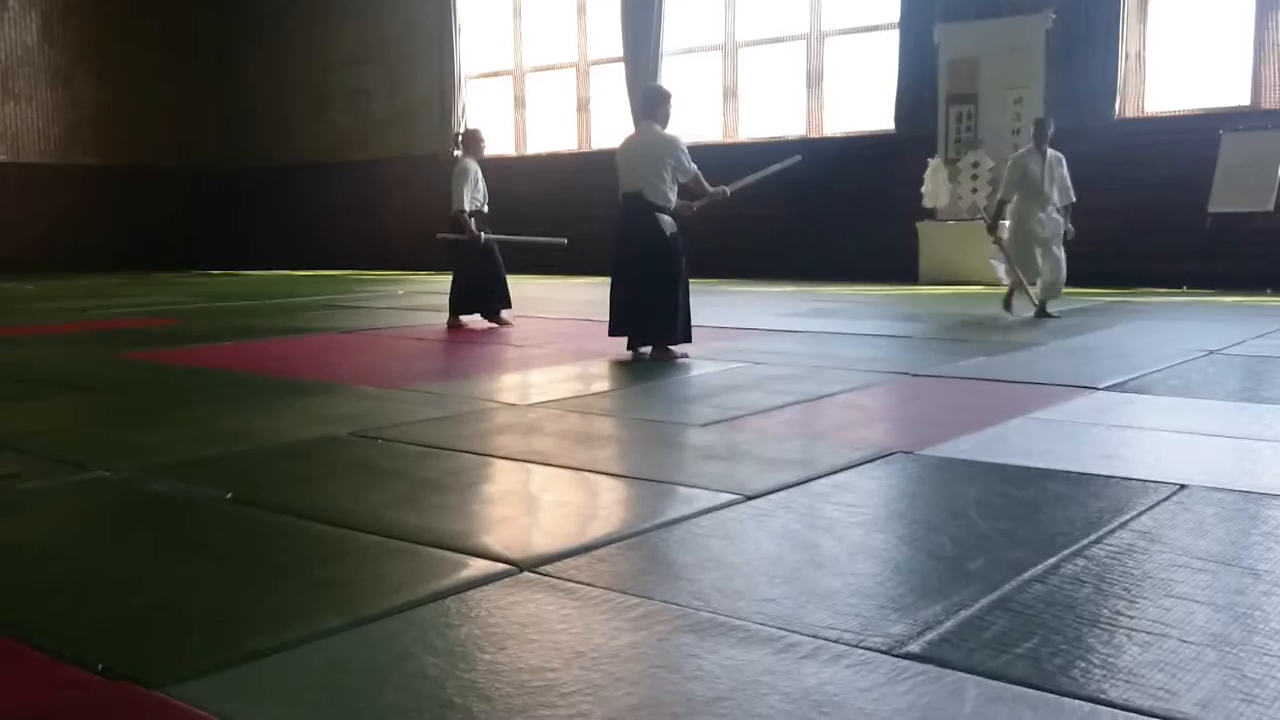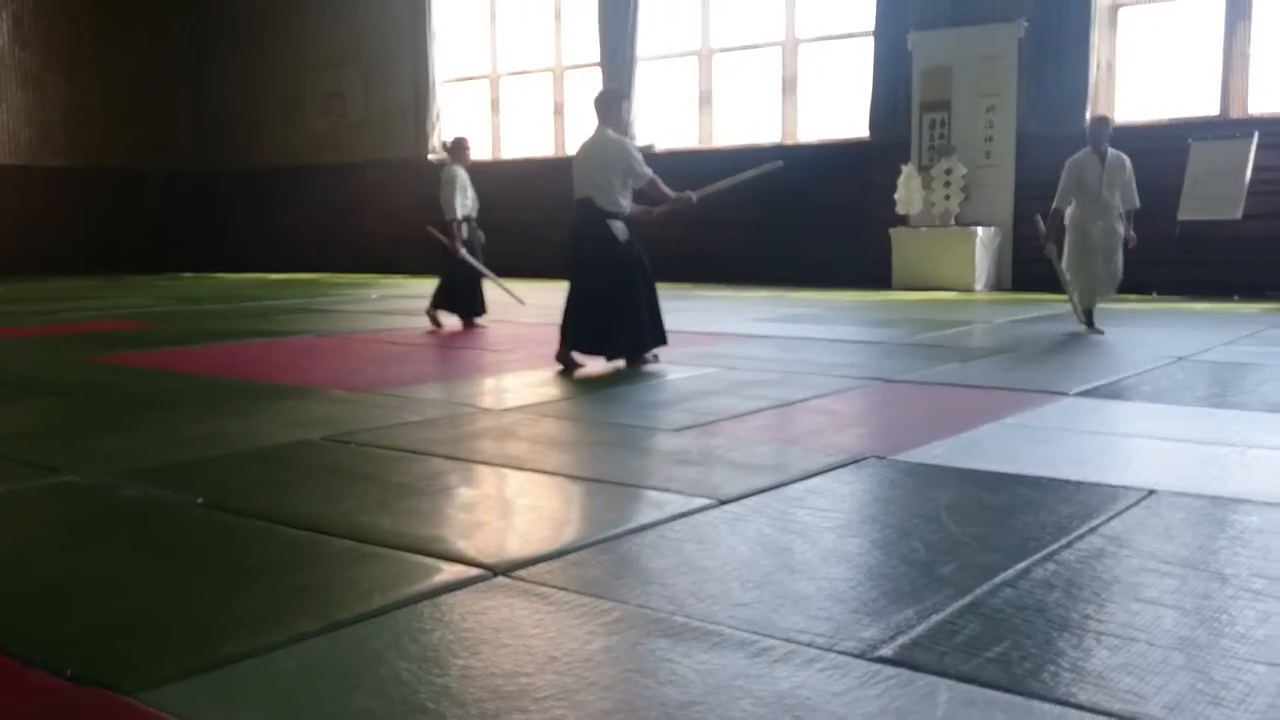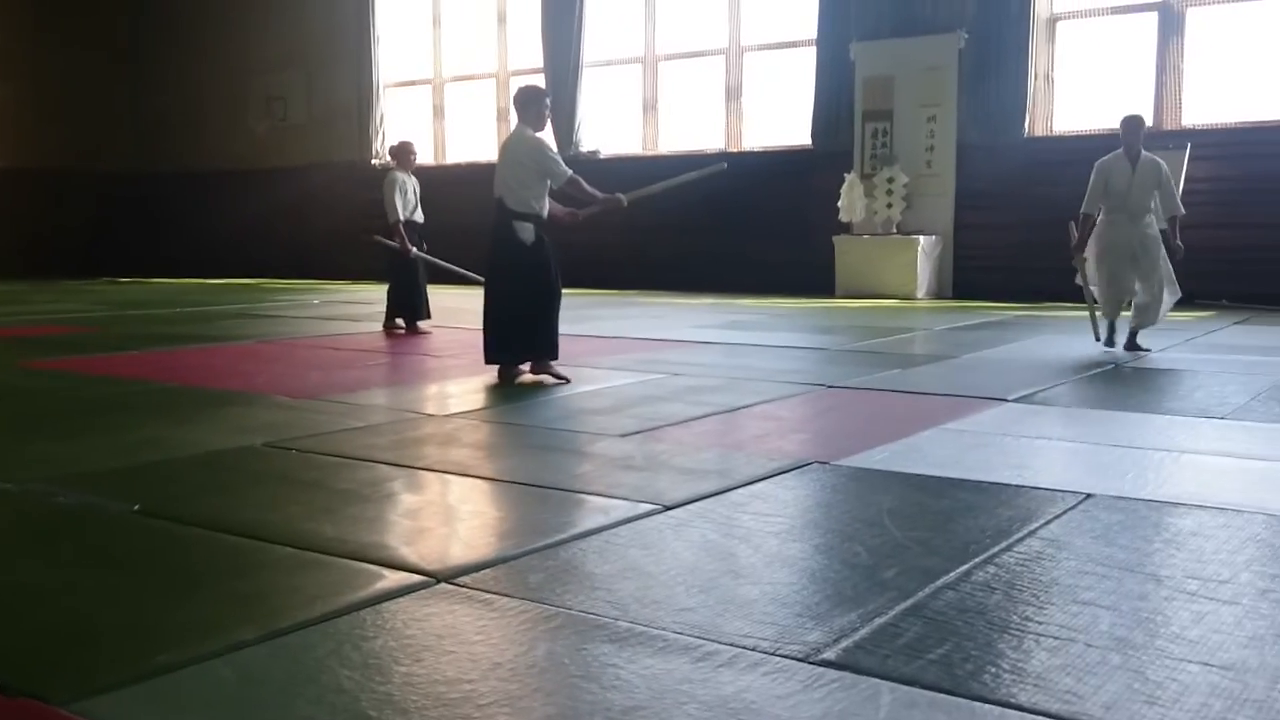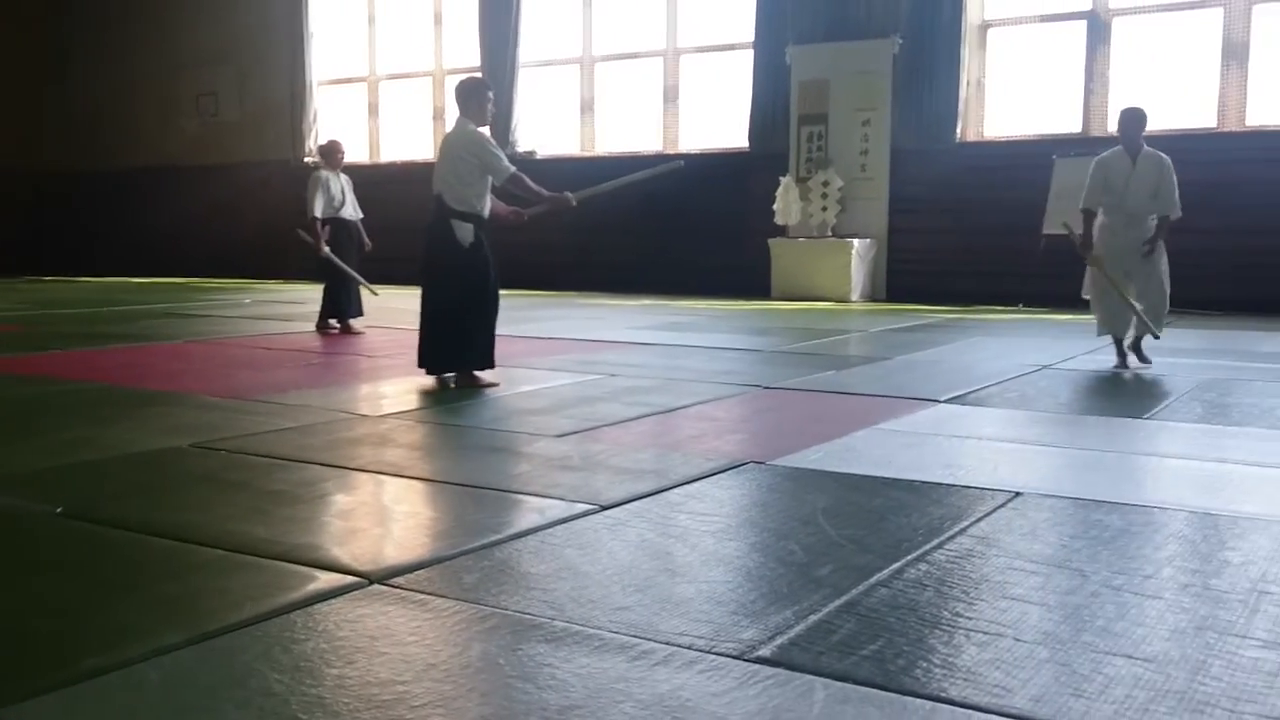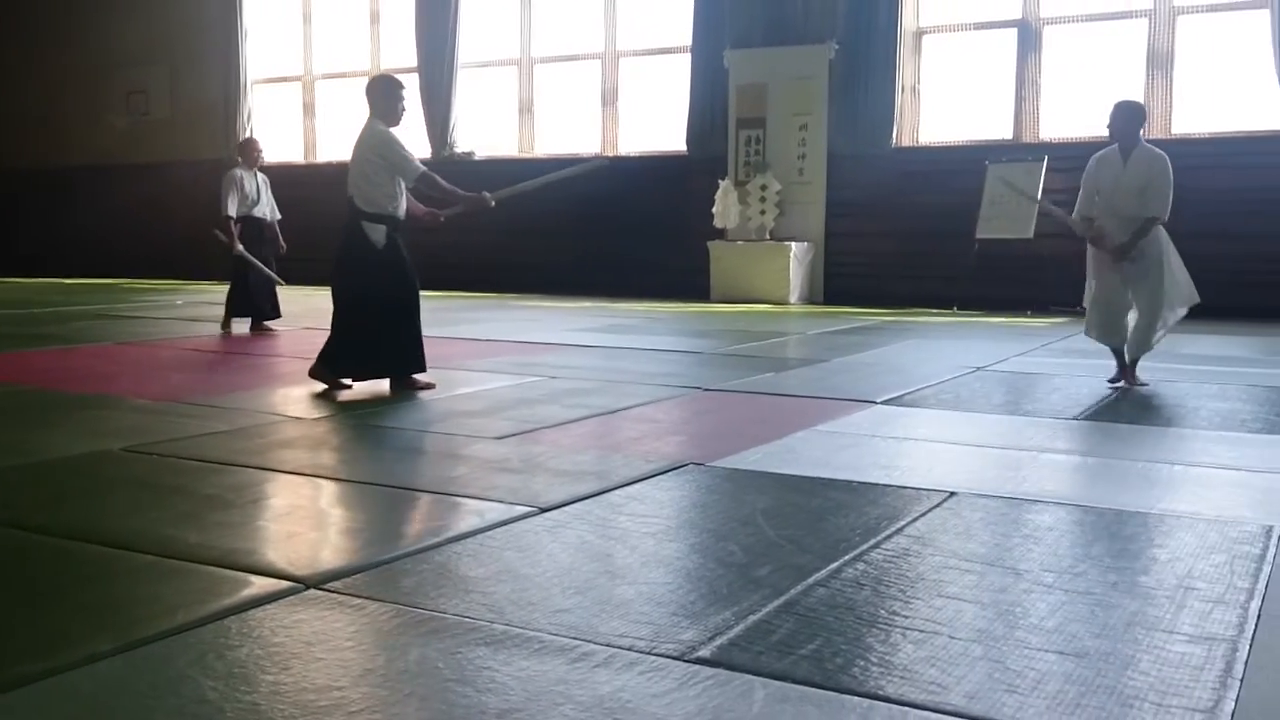
dt=0.5s
person 1, frame 1
left shoulder: (626, 146)
right shoulder: (669, 142)
right elbow: (692, 176)
left wrist: (673, 203)
right wrist: (712, 192)
left hip: (629, 218)
right hip: (654, 221)
left knee: (631, 279)
right knee: (667, 280)
left ankle: (636, 339)
right ankle: (660, 343)
person 1, frame 2
left shoulder: (585, 148)
right shoulder: (620, 145)
right elbow: (648, 181)
left wrist: (633, 209)
right wrist: (676, 198)
left hip: (584, 224)
right hip: (607, 227)
left knee: (585, 286)
right knee: (632, 283)
left ankle: (567, 348)
right ankle: (636, 350)
person 1, frame 3
left shoulder: (511, 144)
right shoulder: (533, 144)
right elbow: (568, 180)
left wrist: (559, 212)
right wrist: (604, 200)
left hip: (506, 228)
right hip: (524, 230)
left knee: (507, 295)
right knee: (542, 292)
left ankle: (508, 362)
right ankle: (540, 358)
person 1, frame 4
left shoulder: (455, 138)
right shoulder: (474, 139)
right elbow: (510, 178)
left wrist: (502, 211)
right wrist: (552, 199)
left hip: (445, 228)
right hip: (461, 230)
left knee: (447, 297)
right knee: (476, 297)
left ankle: (440, 364)
right ankle: (463, 369)
person 1, frame 5
left shoulder: (371, 137)
right shoulder: (382, 139)
left elbow: (395, 188)
right elbow: (423, 178)
left wrist: (420, 212)
right wrist: (467, 199)
left hip: (366, 232)
right hip: (375, 233)
left knee: (358, 303)
right knee: (398, 299)
left ankle: (328, 364)
right ankle: (401, 373)
person 2, frame 1
left shoulder: (1058, 159)
right shoulder: (1020, 159)
left elbow: (1065, 192)
right elbow: (1006, 192)
left wrist: (1067, 222)
right wrist: (994, 221)
left hip: (1049, 215)
right hip: (1026, 214)
left knee: (1054, 264)
right knee: (1027, 262)
left ankle: (1042, 307)
right ankle: (1010, 294)
person 2, frame 2
left shoulder: (1121, 161)
right shoulder: (1077, 163)
left elbow: (1128, 197)
right elbow: (1062, 199)
left wrist: (1129, 228)
right wrist: (1052, 232)
left hip: (1111, 222)
right hip: (1084, 221)
left knee: (1110, 272)
right knee: (1087, 272)
left ankle: (1085, 306)
right ankle: (1089, 320)
person 2, frame 3
left shoulder: (1156, 166)
right shoulder: (1105, 165)
left elbow: (1170, 204)
right elbow: (1091, 204)
left wrist: (1175, 238)
right wrist: (1081, 239)
left hip: (1144, 230)
right hip: (1113, 228)
left knee: (1152, 286)
right knee: (1116, 285)
left ankle: (1132, 337)
right ankle: (1110, 328)
person 2, frame 4
left shoulder: (1160, 162)
right shoulder: (1104, 162)
left elbow: (1169, 205)
right elbow: (1091, 201)
left wrist: (1157, 236)
right wrist: (1087, 233)
left hip: (1146, 233)
right hip: (1110, 233)
left knee: (1154, 294)
right knee: (1111, 293)
left ankle: (1137, 341)
right ankle: (1120, 350)
person 2, frame 5
left shoulder: (1157, 160)
right shoulder: (1099, 160)
left elbow: (1158, 210)
right elbow: (1086, 204)
left wrist: (1131, 242)
right wrist: (1092, 233)
left hip: (1145, 239)
right hip: (1108, 240)
left knee: (1149, 306)
right knee: (1108, 301)
left ankle: (1131, 365)
right ankle: (1120, 361)
person 3, frame 1
left shoulder: (471, 165)
right shoulder: (467, 167)
right elbow: (460, 204)
left wrist: (473, 227)
right wrist: (471, 229)
left hip: (473, 223)
right hip: (469, 224)
left knee: (465, 271)
right knee: (491, 266)
left ankle: (455, 315)
right ankle: (493, 312)
person 3, frame 2
left shoulder: (457, 172)
right shoulder: (455, 173)
right elbow: (452, 210)
left wrist: (475, 229)
right wrist: (455, 239)
left hip: (465, 227)
right hip: (460, 229)
left knee: (454, 272)
right knee: (469, 272)
left ankle: (434, 308)
right ankle: (468, 316)
person 3, frame 3
left shoulder: (411, 179)
right shoulder: (395, 178)
right elbow: (395, 214)
left wrist: (418, 239)
right wrist: (404, 241)
left hip: (412, 231)
right hip: (402, 233)
left knee: (401, 278)
right knee: (411, 277)
left ankle: (391, 319)
right ankle: (411, 322)
person 3, frame 4
left shoulder: (345, 179)
right shoulder: (320, 177)
left elbow: (354, 210)
right elbow: (315, 212)
left wrist: (363, 235)
right wrist: (320, 239)
left hip: (347, 230)
right hip: (332, 230)
left knee: (337, 277)
right knee: (342, 276)
left ankle: (325, 319)
right ankle: (345, 321)
person 3, frame 5
left shoulder: (263, 179)
right shoulder: (235, 176)
left elbow: (271, 211)
right elbow: (229, 212)
left wrist: (278, 237)
right wrist: (234, 238)
left hip: (263, 231)
right hip: (245, 230)
left knee: (265, 275)
right knee: (244, 276)
left ankle: (258, 320)
right ankle: (229, 317)
